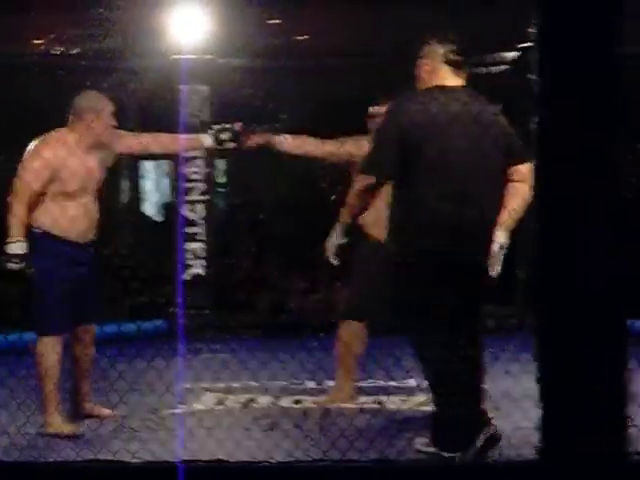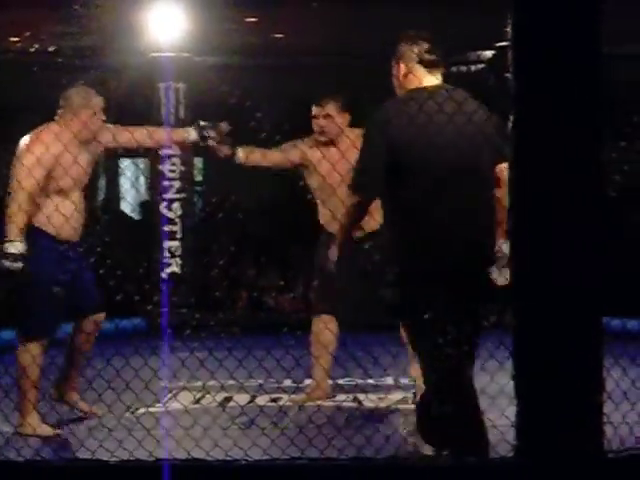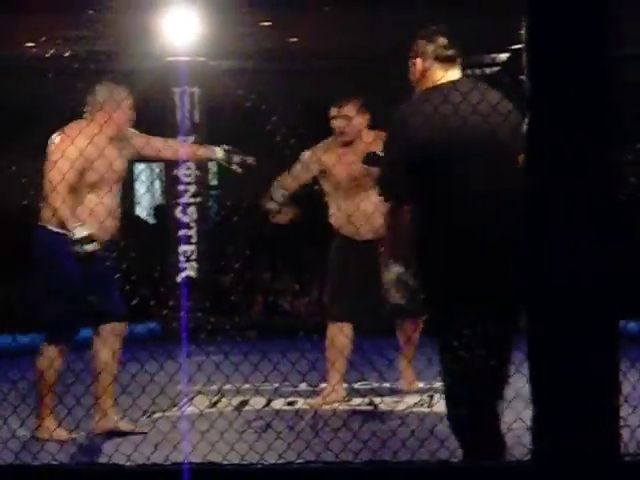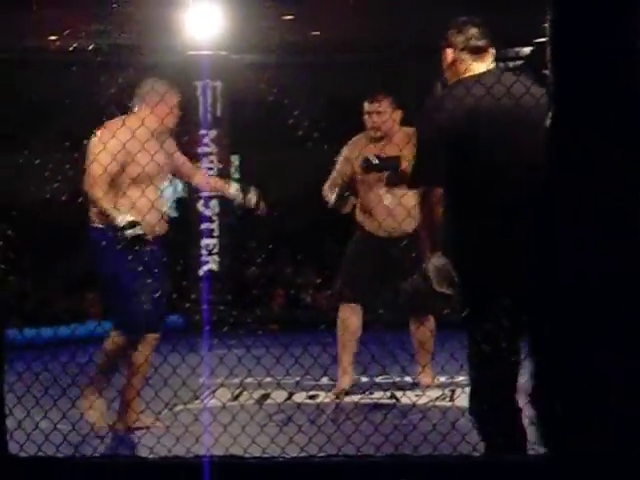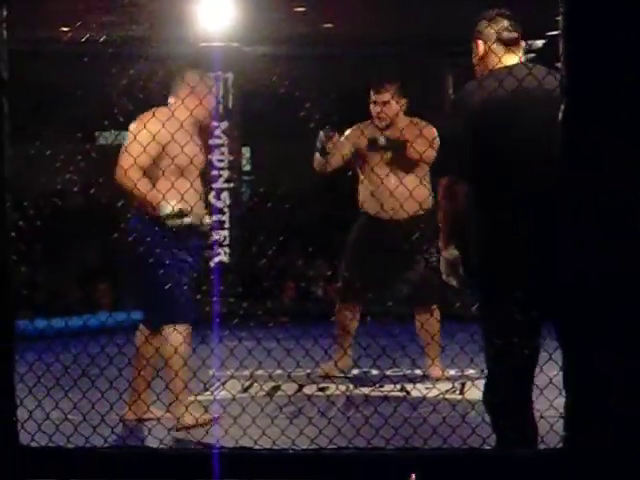
dt=0.2s
person 1, frame 1
left shoulder: (407, 109)
right shoulder: (491, 113)
left elbow: (371, 179)
right elbow: (523, 177)
left wrist: (342, 225)
right wrist: (499, 232)
left hip: (423, 248)
right hip: (475, 248)
left knee: (435, 341)
right knee: (461, 340)
left ankle: (470, 427)
right ankle: (449, 434)
person 1, frame 2
left shoulder: (391, 117)
right shoulder: (478, 110)
left elbow: (364, 194)
right elbow: (503, 178)
left wrist: (339, 241)
right wrist: (498, 239)
left hip: (423, 254)
right hip: (475, 250)
left knee: (439, 348)
right knee: (459, 344)
left ankle: (466, 444)
right ankle: (432, 427)
person 1, frame 3
left shoulder: (412, 116)
right shoulder: (499, 102)
left elbow: (397, 201)
right elbow: (525, 168)
left wrist: (392, 259)
right wrist: (524, 231)
left hip: (449, 255)
right hip: (508, 247)
left knee: (463, 354)
right knee: (497, 346)
left ankle: (483, 451)
right ankle: (486, 438)
person 1, frame 4
left shoulder: (444, 107)
right shoulder: (533, 92)
left elbow: (431, 189)
left wrist: (434, 250)
left hip: (484, 248)
right hip: (543, 241)
left knee: (494, 353)
left ankle: (505, 446)
person 1, frame 5
left shoulder: (474, 98)
right shoulder: (559, 87)
left elbow: (451, 181)
left wrist: (447, 240)
left hip: (504, 245)
right hip: (566, 239)
left knee: (510, 353)
left ankle: (516, 442)
person 2, frame 1
left shoulder: (108, 144)
right shoulder: (50, 149)
left elbow: (155, 142)
left wrist: (205, 140)
left hip: (80, 249)
right hip: (48, 248)
left knee: (85, 326)
right knee: (53, 331)
left ankle: (83, 400)
right ankle: (52, 416)
person 2, frame 2
left shoulder: (93, 138)
right shoulder: (42, 143)
left elbow: (141, 136)
left wrist: (190, 134)
left hip: (66, 246)
right hip: (37, 248)
left knee: (93, 316)
right knee: (36, 333)
left ankle: (66, 387)
person 2, frame 3
left shoulder: (122, 138)
right shoulder: (74, 139)
left elbow: (167, 148)
right elbow: (56, 190)
left wrist: (215, 153)
right wrist: (78, 232)
left hip: (97, 245)
right hip: (66, 245)
left knee: (113, 325)
right knee: (59, 335)
left ankle: (106, 414)
right ankle: (45, 421)
person 2, frame 4
left shoulder: (160, 137)
right shoulder: (116, 134)
left elbow: (191, 173)
right elbow: (94, 183)
left wrist: (234, 191)
right wrist: (122, 220)
left hip: (149, 243)
right hip: (117, 242)
left knee: (148, 328)
right knee: (137, 325)
left ankle: (127, 410)
right ankle: (94, 390)
person 2, frame 5
left shoulder: (190, 130)
right shoulder: (155, 123)
right elbow: (126, 173)
left wrist: (206, 220)
right wrist: (164, 205)
left hip: (187, 232)
right hip: (160, 233)
left knee: (159, 319)
right knee: (177, 317)
left ankle: (138, 403)
right ankle: (184, 408)
person 3, frame 1
right shoulder: (360, 147)
right elbow: (314, 147)
right wrist: (272, 140)
right hip: (376, 246)
right knee: (353, 315)
right ankle: (344, 386)
person 3, frame 2
right shoulder: (305, 149)
right elbow: (267, 157)
right wrist: (236, 153)
right hip: (337, 240)
right knee: (323, 310)
left ankle: (416, 363)
right ankle: (320, 383)
person 3, frame 3
left shoulder: (387, 143)
right shoulder: (321, 153)
right elbow: (288, 182)
right wrist: (277, 201)
right hip: (349, 244)
right knee: (339, 315)
left ankle: (406, 367)
right ankle: (335, 387)
person 3, frame 4
left shoulder: (415, 140)
right shoulder: (354, 148)
right elbow: (333, 185)
left wrist: (388, 163)
right wrist: (335, 197)
left hip: (410, 238)
right hip: (369, 237)
right knee: (348, 298)
left ankle: (424, 370)
right ankle: (345, 373)
person 3, frame 5
left shoulder: (422, 130)
right shoulder: (357, 133)
left elbow: (431, 155)
right elbow: (324, 166)
left wrist: (394, 143)
right wrist: (323, 150)
left hip: (414, 225)
right hip: (371, 224)
left knee: (425, 299)
right knee: (349, 295)
left ankle: (433, 362)
right ankle: (342, 357)
